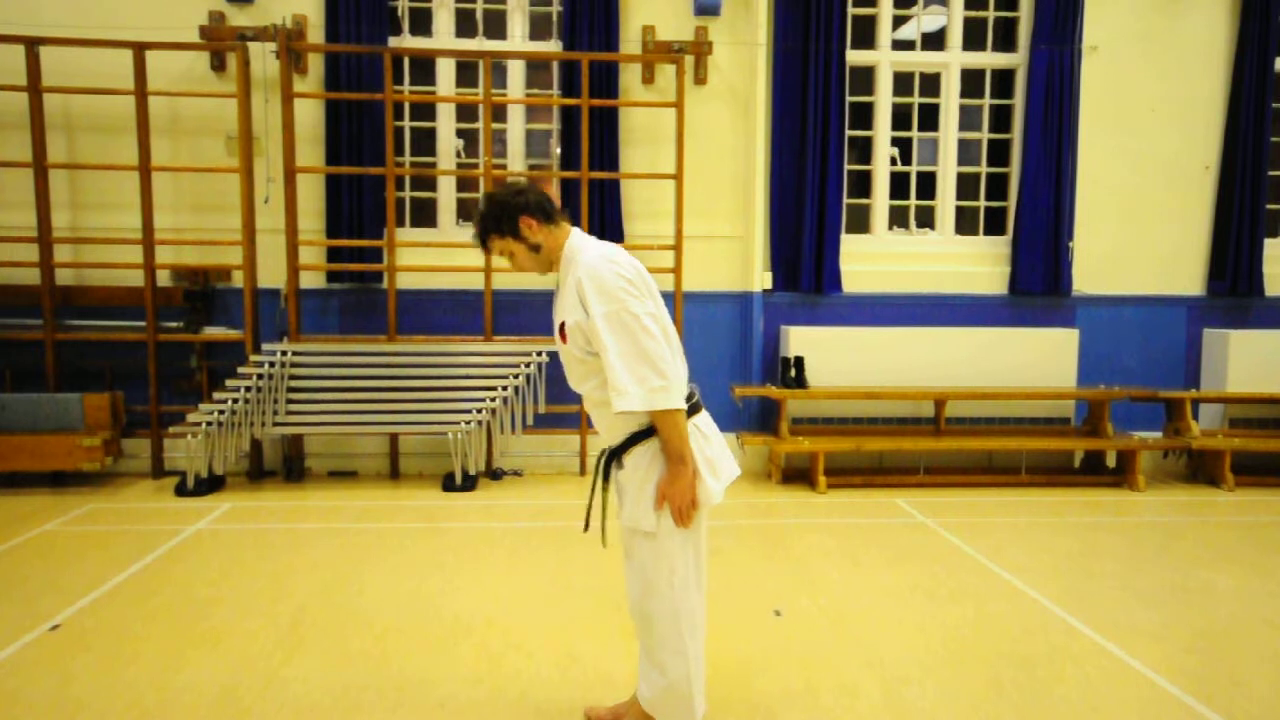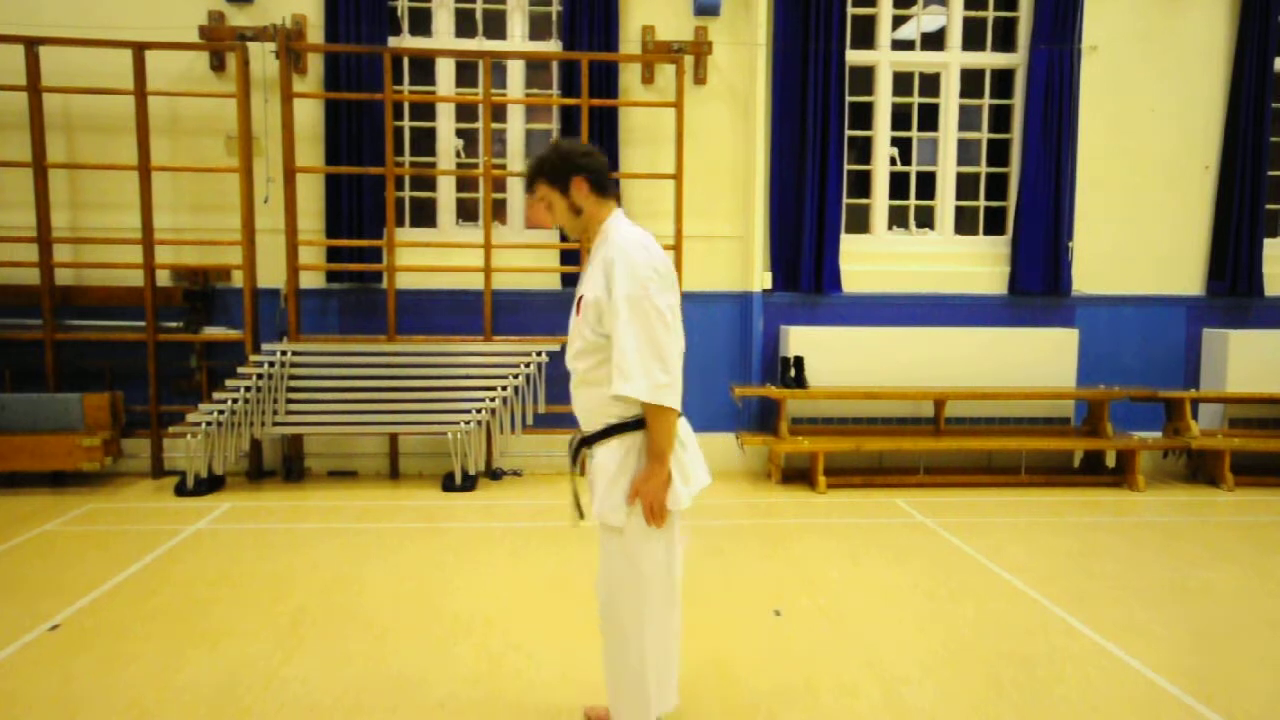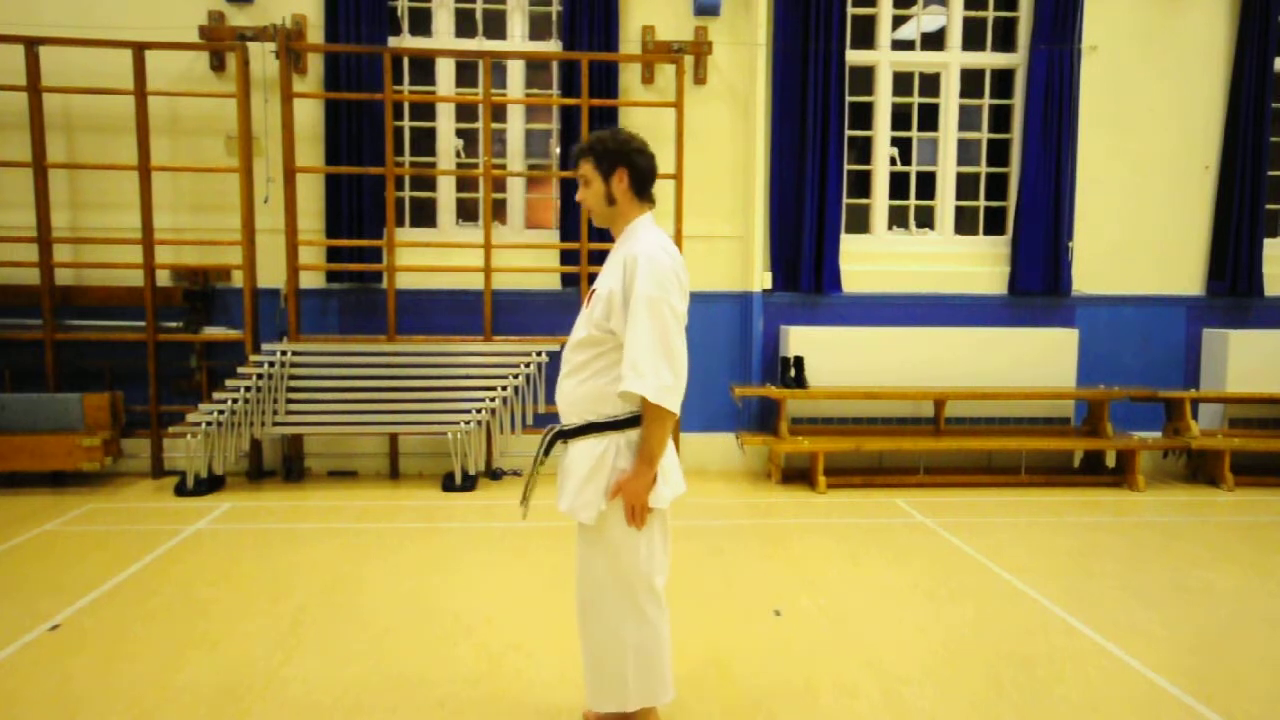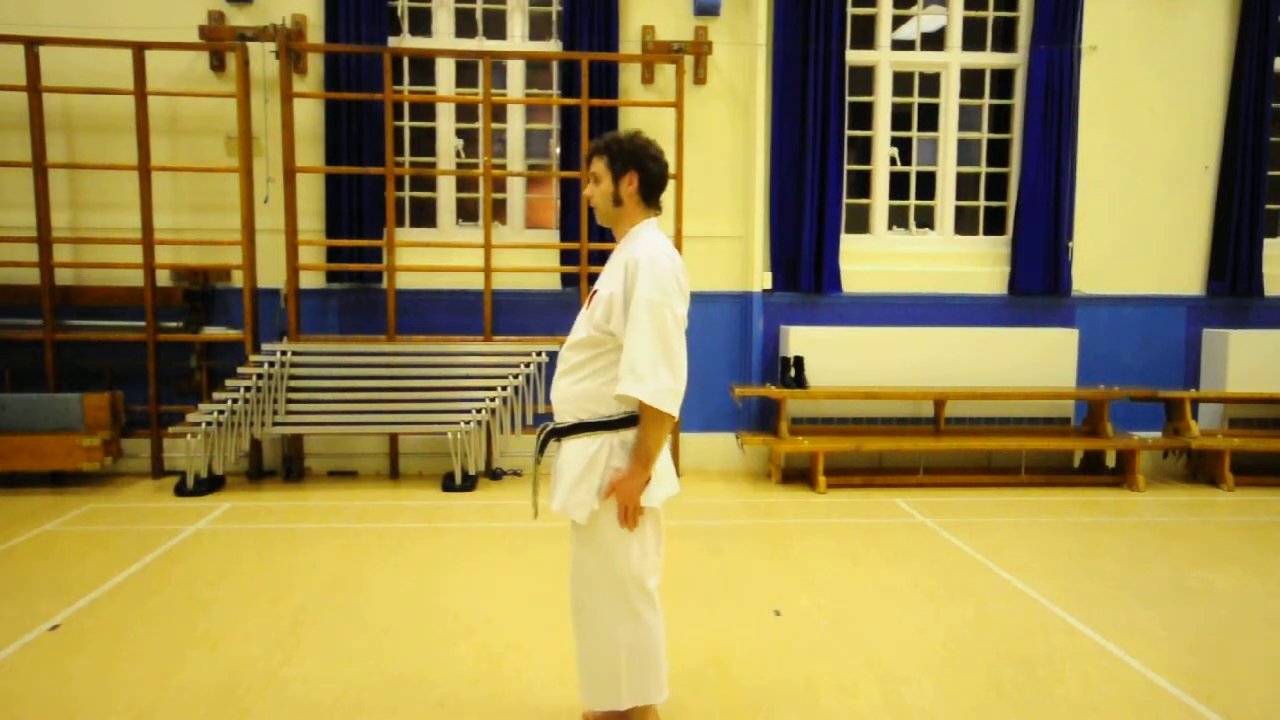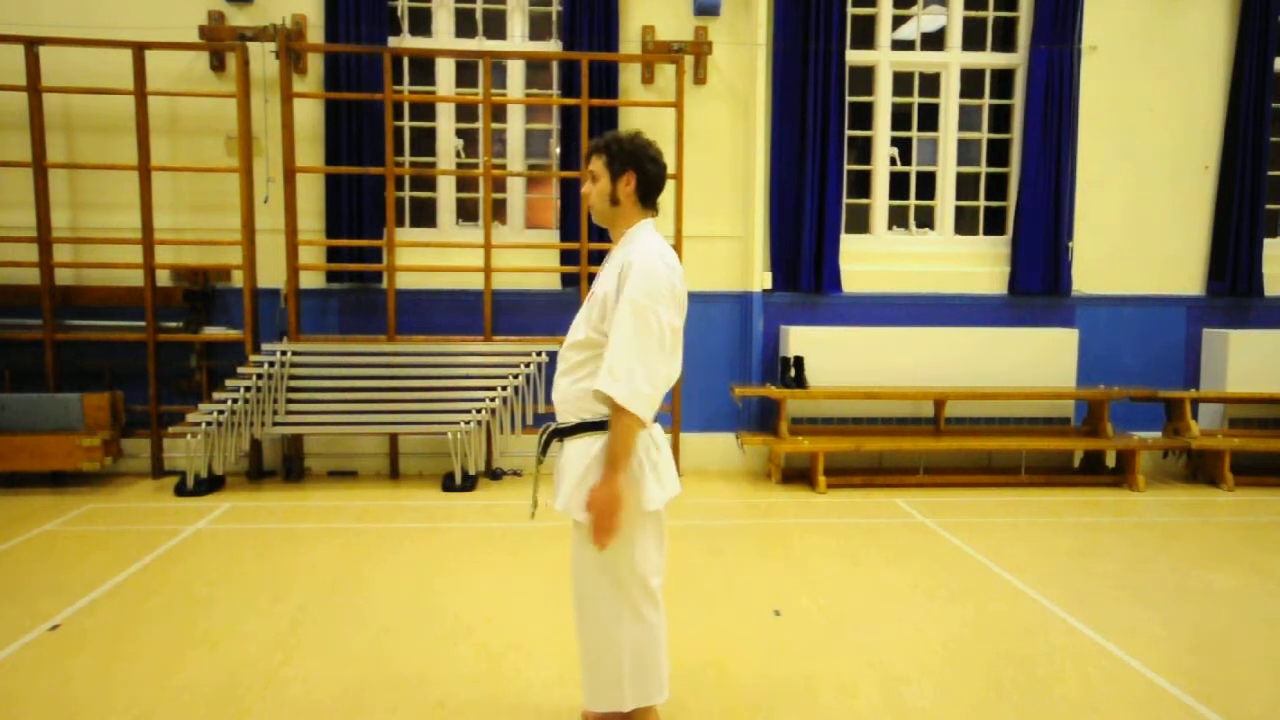
dt=0.3s
person 1, frame 1
left shoulder: (599, 270)
right shoulder: (577, 274)
left elbow: (655, 377)
left wrist: (680, 466)
left hip: (665, 453)
right hip: (641, 453)
left knee: (667, 593)
right knee: (650, 589)
person 1, frame 2
left shoulder: (630, 253)
right shoulder: (606, 253)
left elbow: (657, 376)
left wrist: (656, 466)
left hip: (640, 453)
right hip: (621, 451)
left knee: (636, 591)
right knee: (632, 587)
person 1, frame 3
left shoulder: (649, 256)
right shoulder: (627, 253)
left elbow: (661, 379)
left wrist: (644, 468)
left hip: (621, 456)
right hip: (603, 452)
left knee: (624, 591)
right knee: (613, 589)
person 1, frame 4
left shoulder: (650, 260)
right shoulder: (628, 256)
left elbow: (658, 381)
left wrist: (640, 470)
left hip: (614, 455)
right hip: (597, 451)
left knee: (619, 589)
right knee: (605, 587)
person 1, frame 5
left shoulder: (646, 261)
right shoulder: (627, 257)
left elbow: (635, 382)
left wrist: (613, 476)
left hip: (615, 456)
right hip: (601, 450)
left knee: (623, 590)
right knee: (606, 589)
